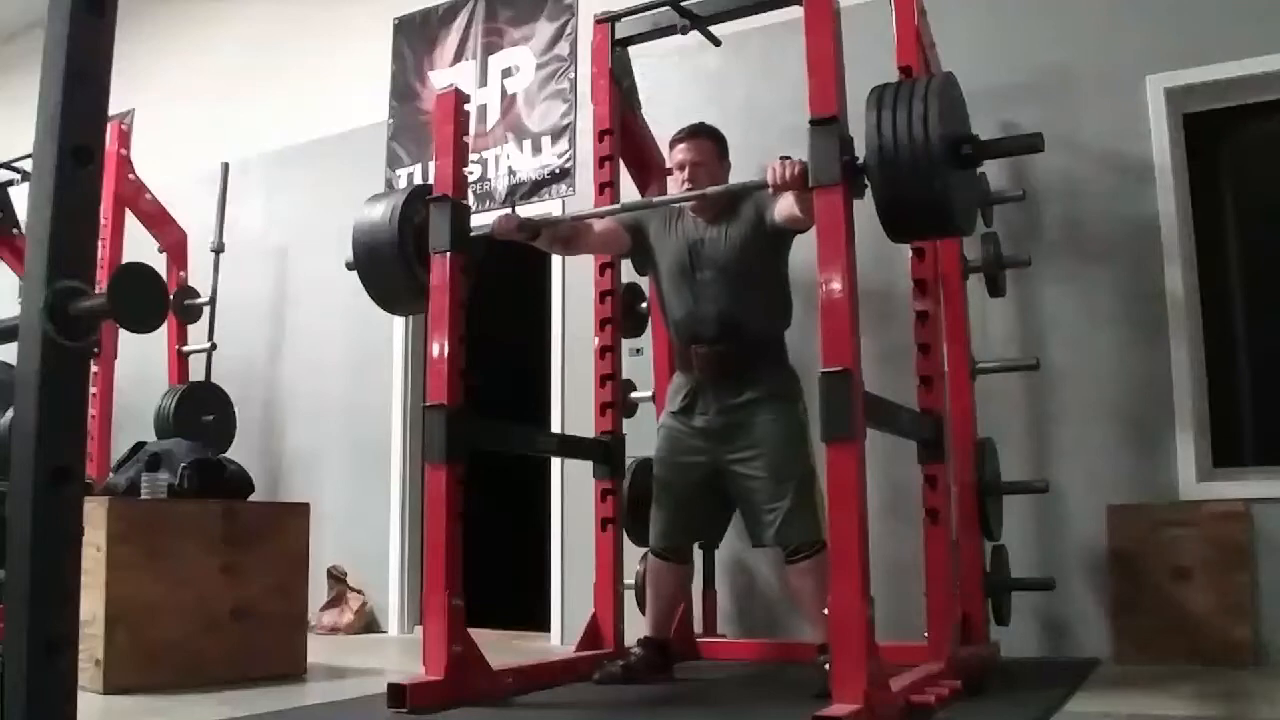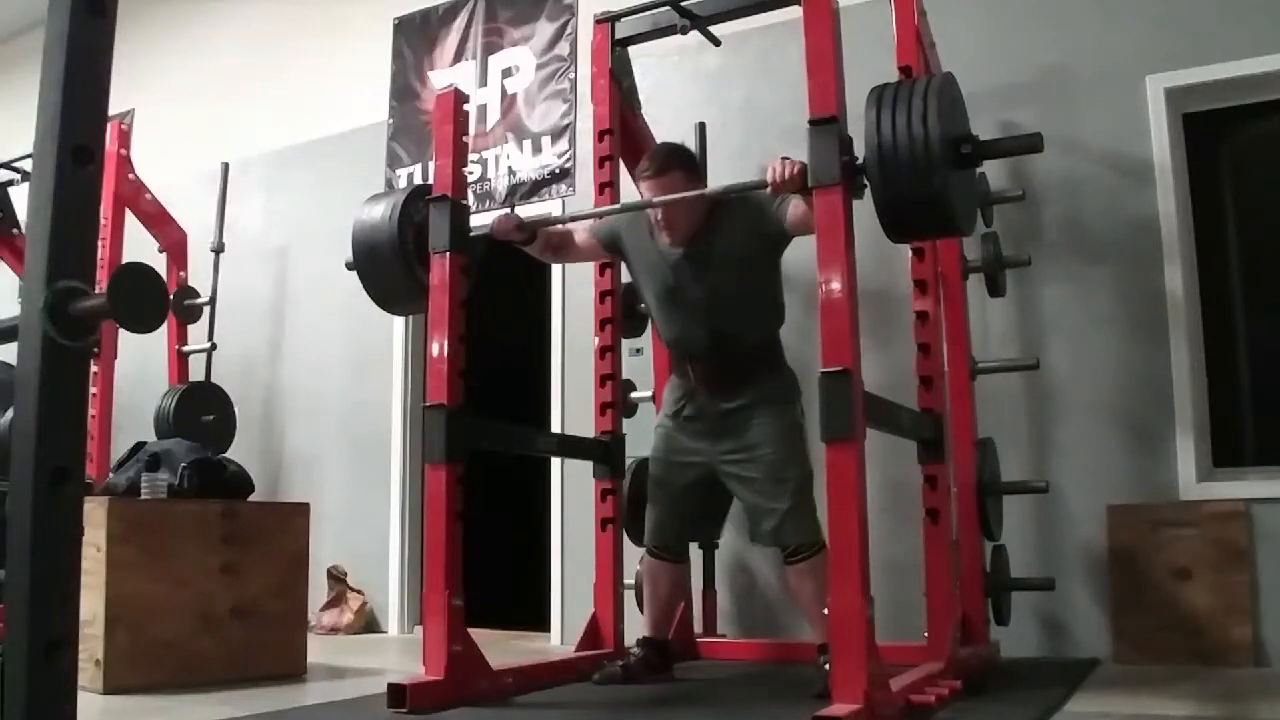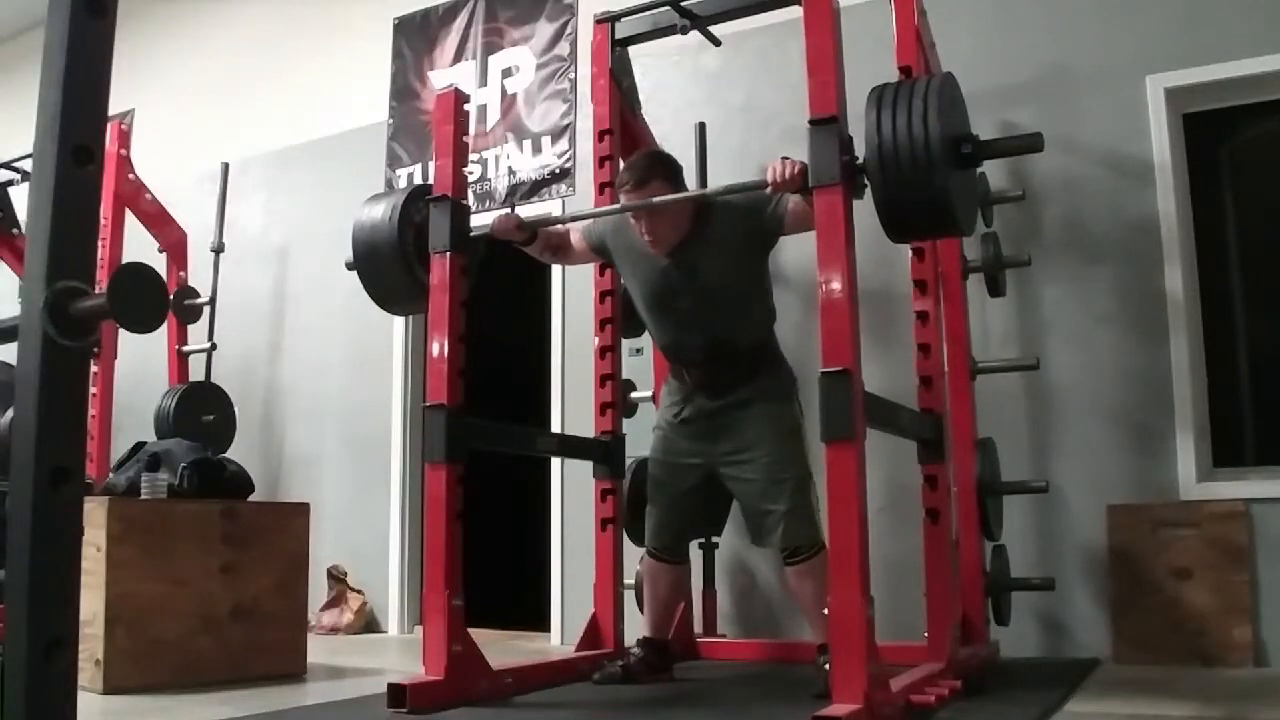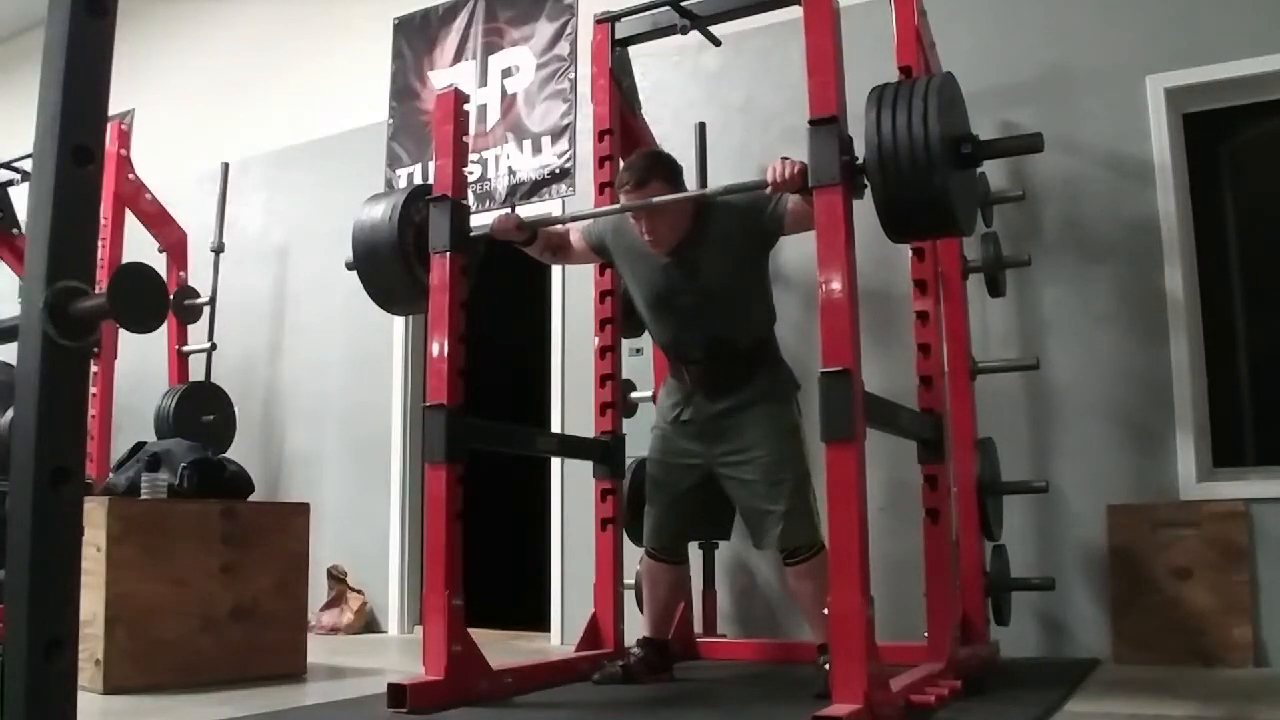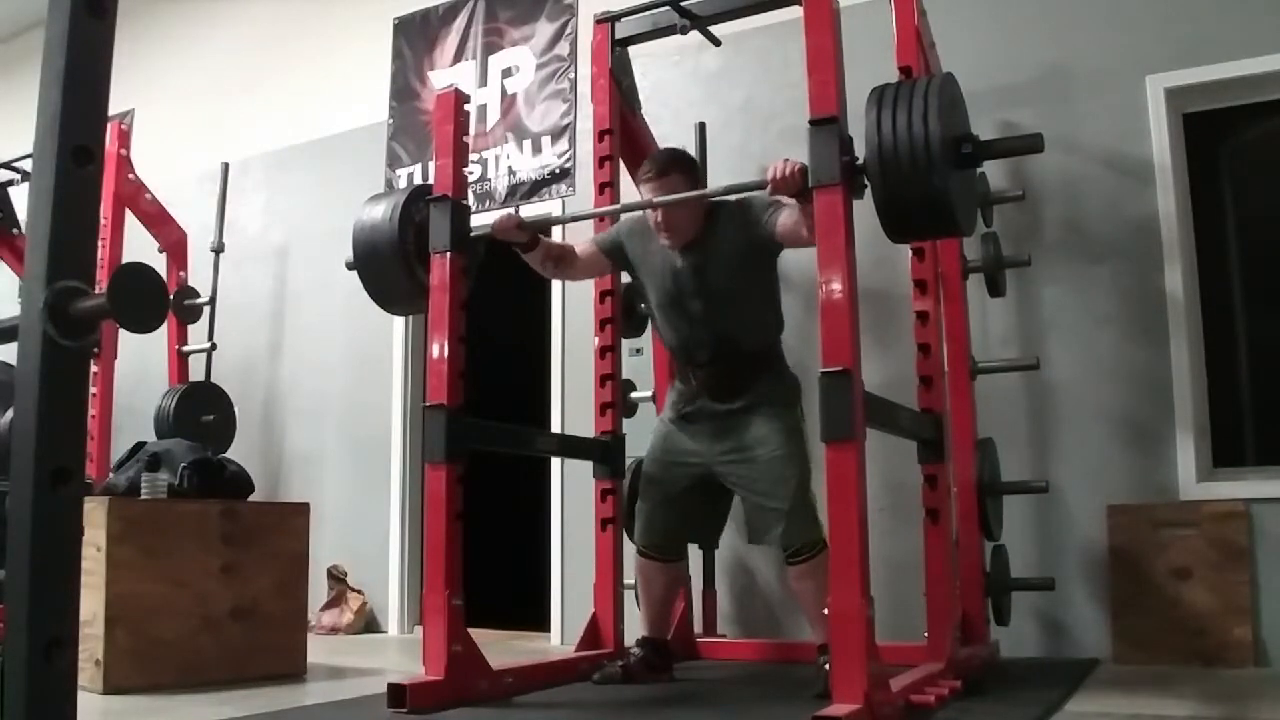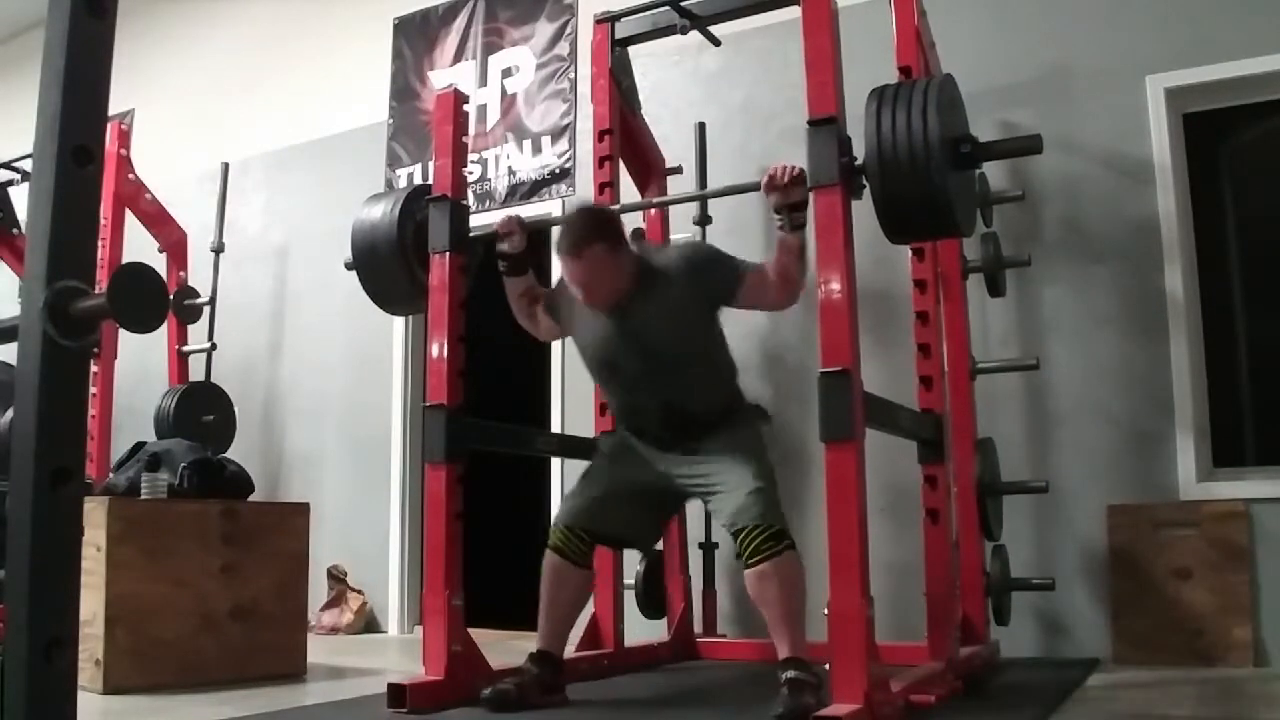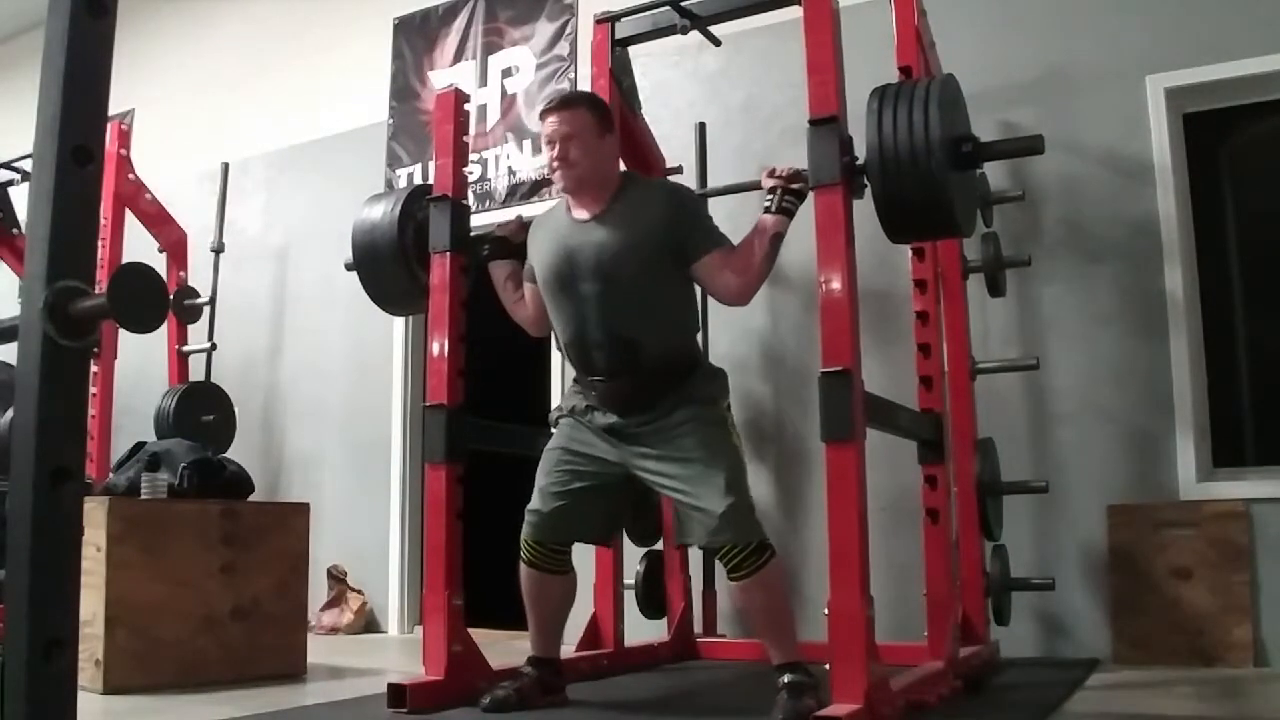
dt=0.7s
person 1, frame 1
left shoulder: (759, 209)
right shoulder: (655, 224)
left elbow: (803, 209)
right elbow: (582, 237)
left wrist: (803, 182)
right wrist: (527, 230)
left hip: (761, 401)
right hip: (689, 401)
left knee: (795, 535)
right knee: (668, 536)
left ankle: (832, 653)
right ankle: (654, 649)
person 1, frame 2
left shoulder: (749, 215)
right shoulder: (632, 230)
left elbow: (819, 214)
right elbow: (565, 242)
left wrist: (803, 185)
right wrist: (524, 234)
left hip: (757, 402)
right hip: (685, 403)
left knee: (793, 532)
right knee: (662, 534)
left ankle: (831, 652)
right ankle: (654, 648)
person 1, frame 3
left shoulder: (740, 217)
right shoulder: (617, 234)
left elbow: (821, 211)
right elbow: (561, 244)
left wrist: (803, 182)
right wrist: (522, 235)
left hip: (755, 400)
right hip: (684, 403)
left knee: (793, 533)
right knee: (662, 535)
left ankle: (831, 652)
right ankle: (653, 649)
person 1, frame 4
left shoulder: (740, 216)
right shoulder: (617, 233)
right elbow: (560, 245)
left wrist: (804, 182)
right wrist: (523, 234)
left hip: (754, 401)
right hip: (682, 404)
left knee: (792, 535)
right knee: (661, 535)
left ankle: (831, 653)
right ankle: (653, 649)
person 1, frame 5
left shoulder: (746, 220)
right shoulder: (636, 236)
left elbow: (817, 227)
right elbow: (567, 263)
left wrist: (802, 192)
right wrist: (526, 241)
left hip: (759, 403)
right hip: (689, 405)
left knee: (795, 529)
right knee: (653, 531)
left ankle: (831, 654)
right ankle: (652, 650)
person 1, frame 6
left shoulder: (687, 268)
right shoulder: (572, 293)
left elbow: (781, 289)
right elbow: (537, 320)
left wrist: (790, 214)
right wrist: (514, 263)
left hip: (720, 436)
right hip: (641, 442)
left knee: (757, 525)
right knee: (569, 531)
left ankle: (796, 672)
right ankle: (545, 669)
person 1, frame 7
left shoulder: (665, 204)
right shoulder: (543, 230)
left elbow: (736, 284)
right elbow: (536, 319)
left wrist: (778, 209)
right wrist: (499, 254)
left hip: (678, 409)
right hip: (589, 413)
left knee: (734, 537)
right knee: (540, 536)
